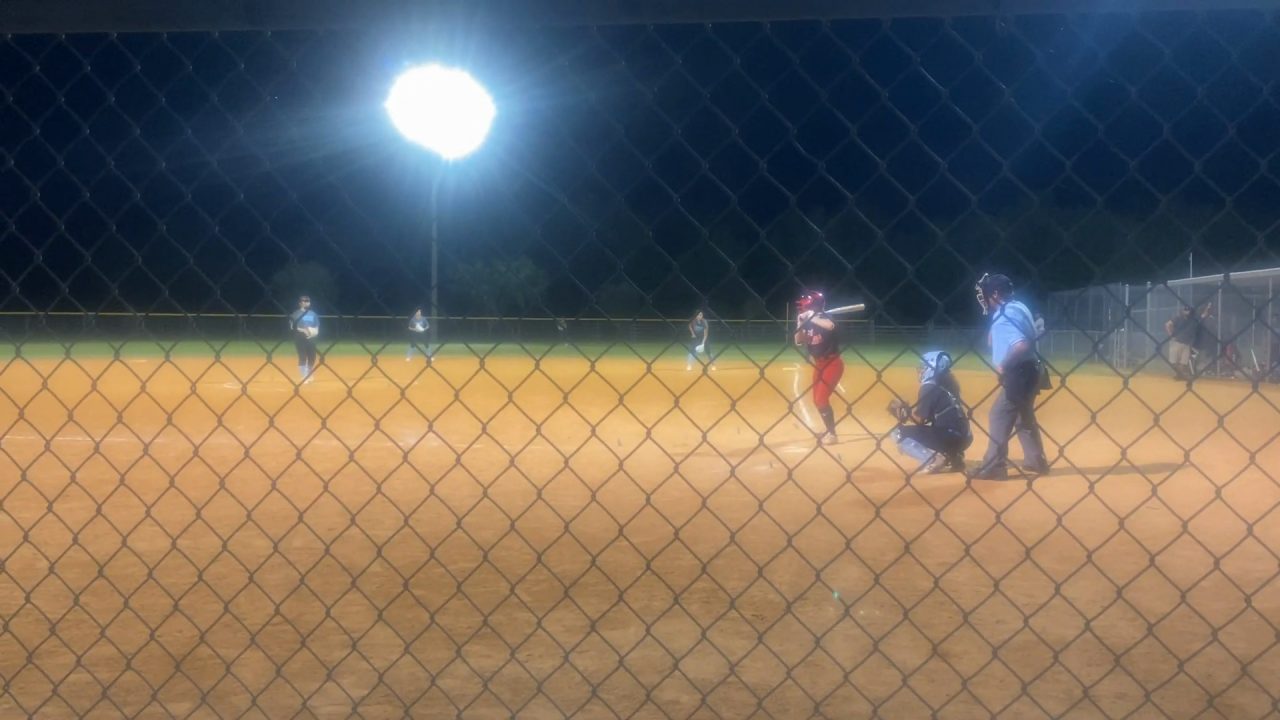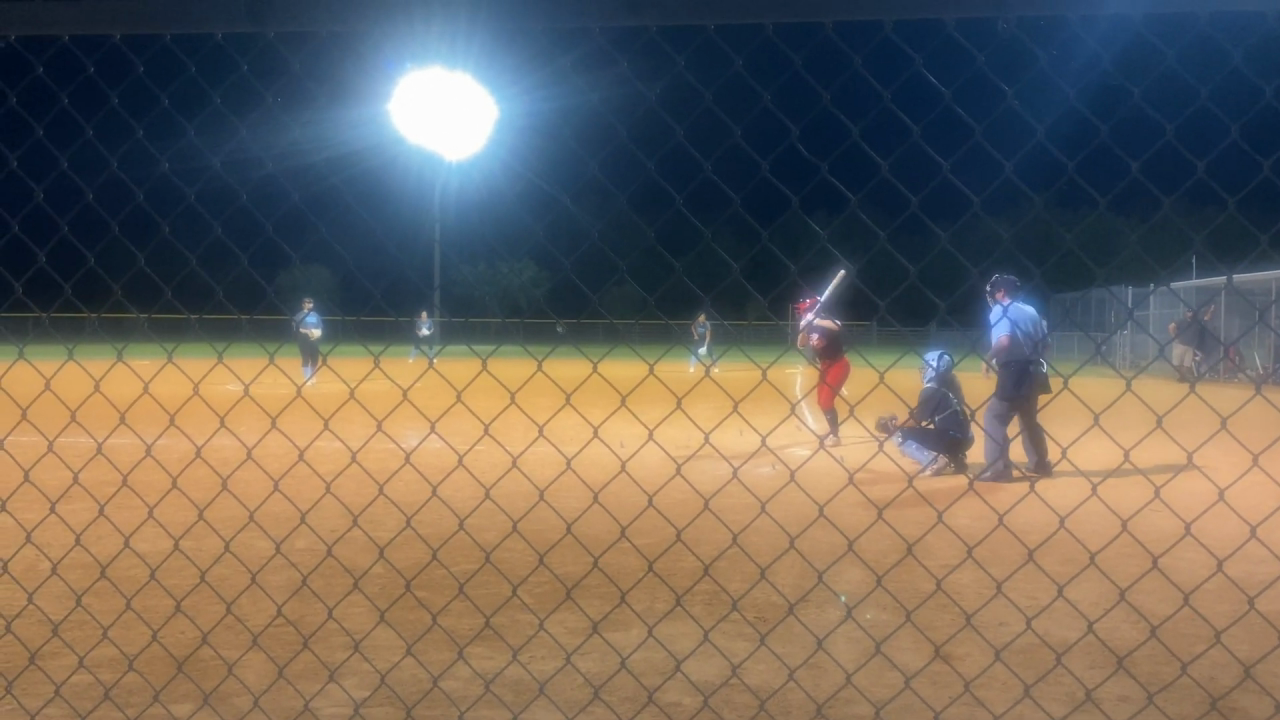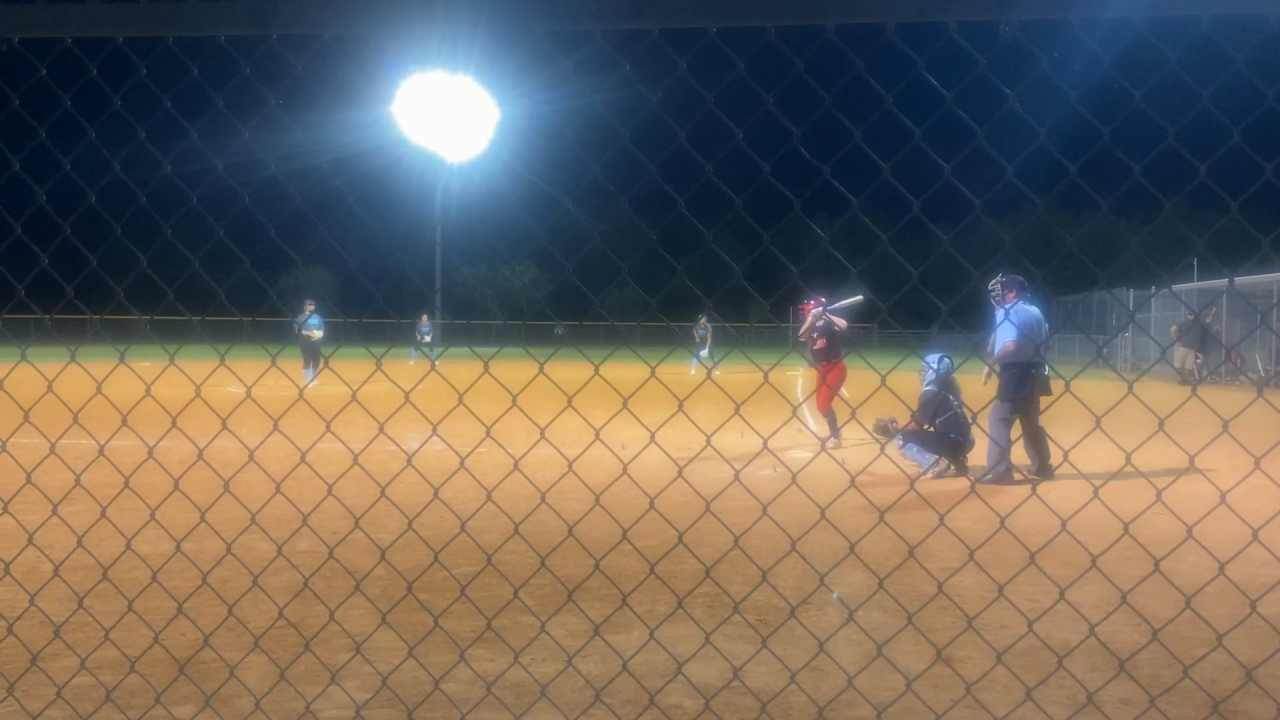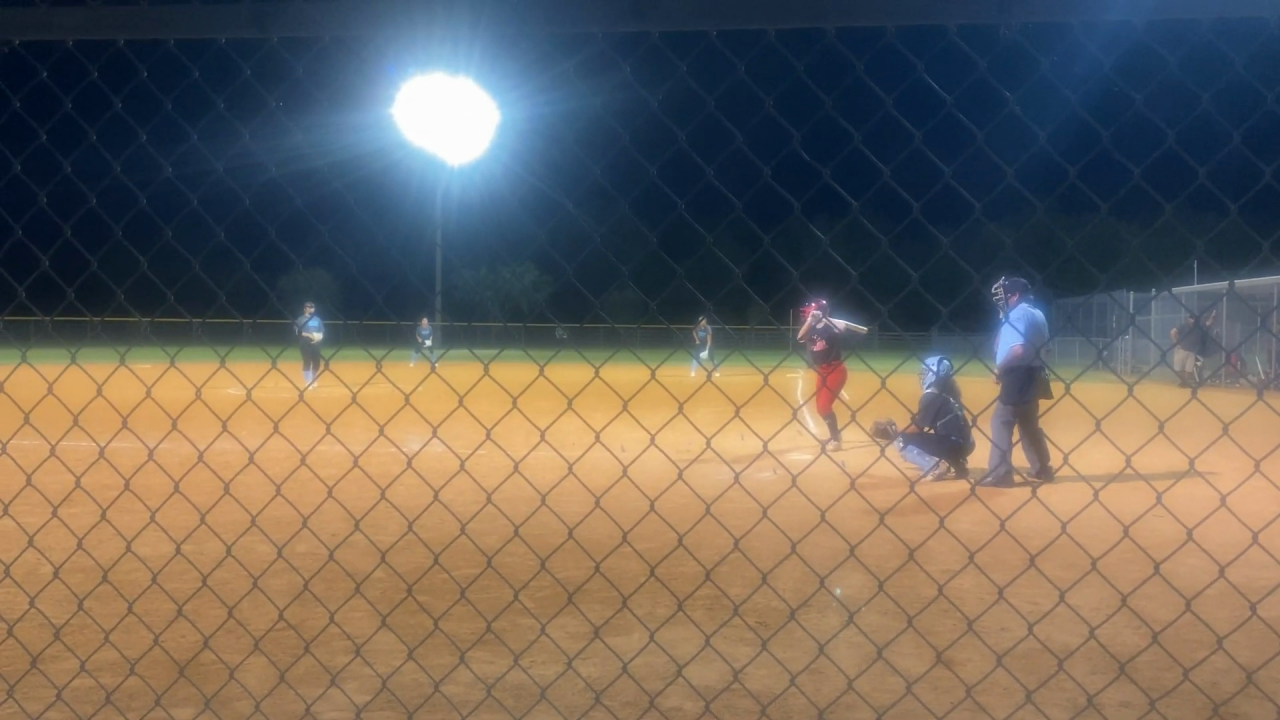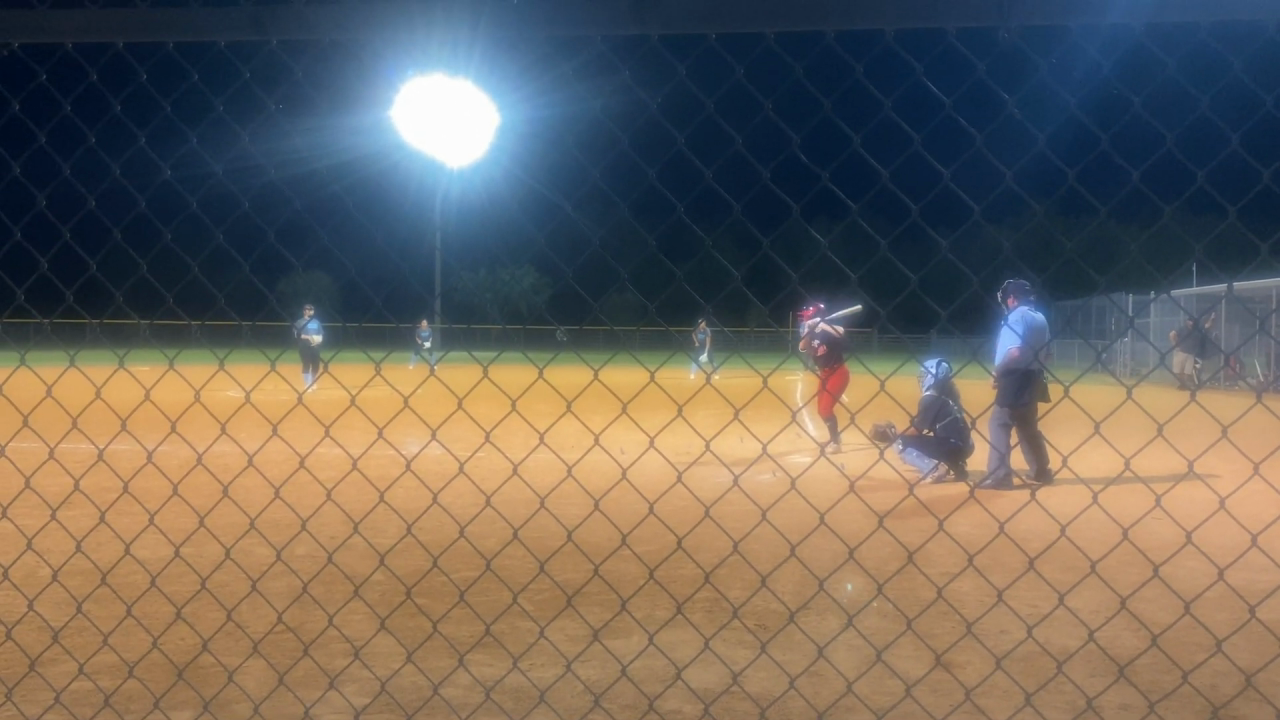
dt=0.4s
person 1, frame 1
left shoulder: (1006, 313)
right shoulder: (1019, 307)
left elbow: (1021, 346)
left wrist: (1003, 365)
left hip: (1019, 374)
right hip: (1029, 372)
left knee: (1000, 417)
right knee: (1024, 417)
left ankle: (994, 466)
right ankle: (1036, 461)
person 1, frame 2
left shoulder: (1000, 310)
right shoulder: (1031, 311)
left elbow: (1004, 341)
right elbow: (1044, 344)
left wrist: (988, 360)
left hip: (1014, 373)
right hip: (1034, 372)
left knee: (994, 418)
right knee: (1029, 419)
left ankle: (998, 469)
right ankle: (1041, 464)
person 1, frame 3
left shoulder: (1009, 311)
right shoulder: (1035, 312)
left elbow: (1010, 346)
right elbow: (1044, 345)
left wrist: (990, 364)
left hip: (1016, 374)
right hip: (1033, 374)
left knee: (999, 419)
right knee: (1031, 421)
left ankle: (1000, 471)
right ankle: (1042, 466)
person 1, frame 4
left shoulder: (1017, 314)
right shoulder: (1038, 315)
left elbow: (1018, 350)
right elbow: (1042, 348)
left wrist: (1000, 368)
left hip: (1018, 377)
right hip: (1033, 376)
left knee: (1001, 422)
right knee: (1029, 424)
left ankle: (1000, 473)
right ankle: (1042, 469)
person 1, frame 5
left shoulder: (1015, 317)
right shoulder: (1040, 319)
left elbow: (1014, 353)
right elbow: (1043, 352)
left wrist: (997, 371)
left hip: (1015, 380)
right hip: (1033, 379)
left knee: (999, 424)
right knee: (1028, 427)
left ankle: (1000, 476)
right ankle: (1041, 471)
